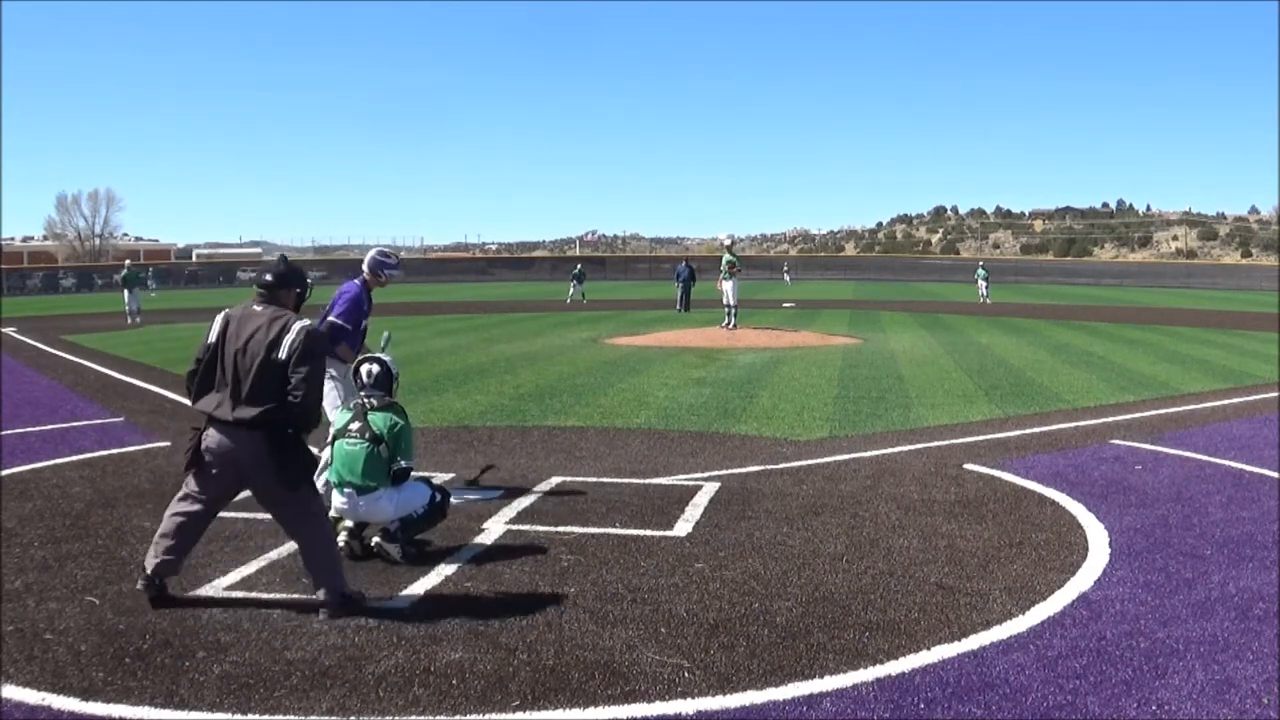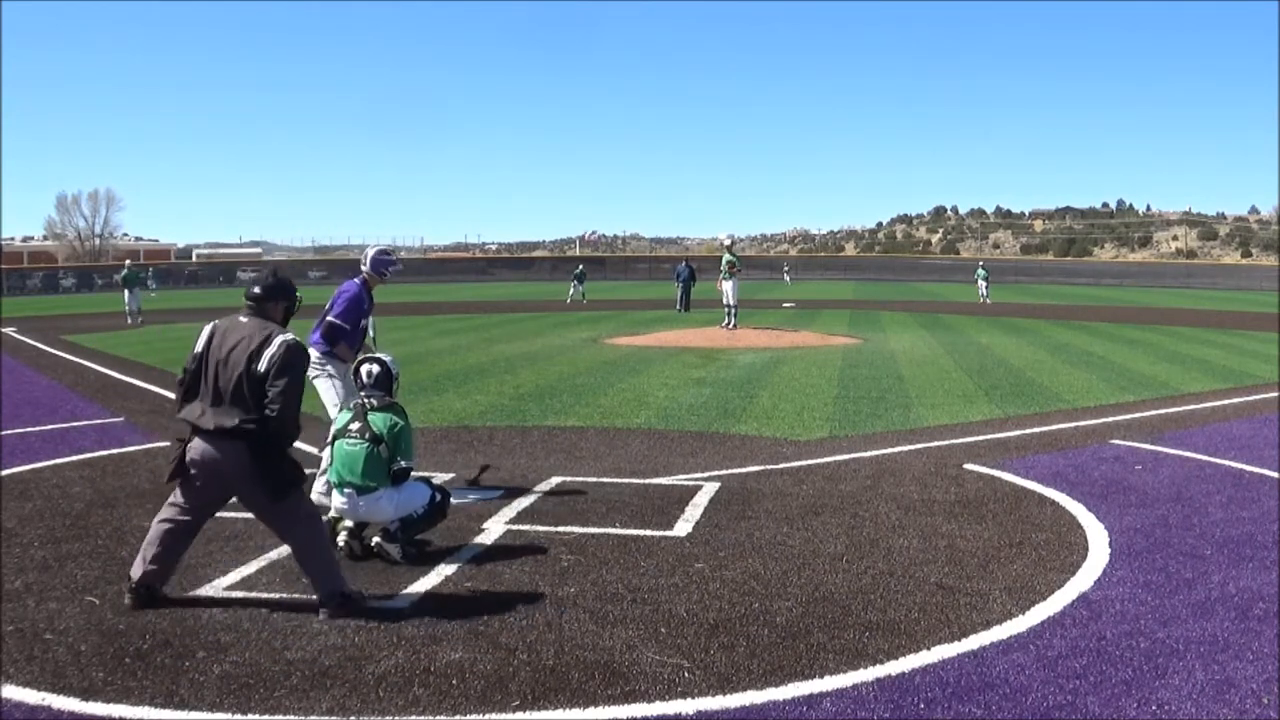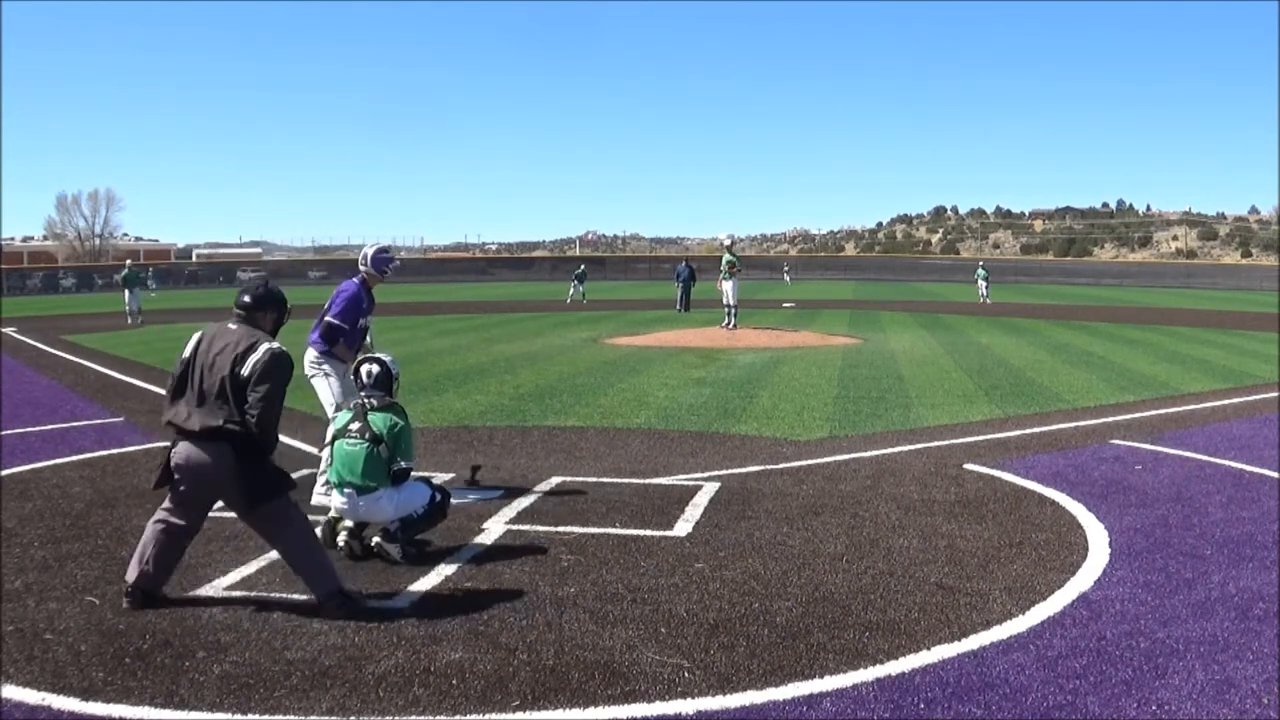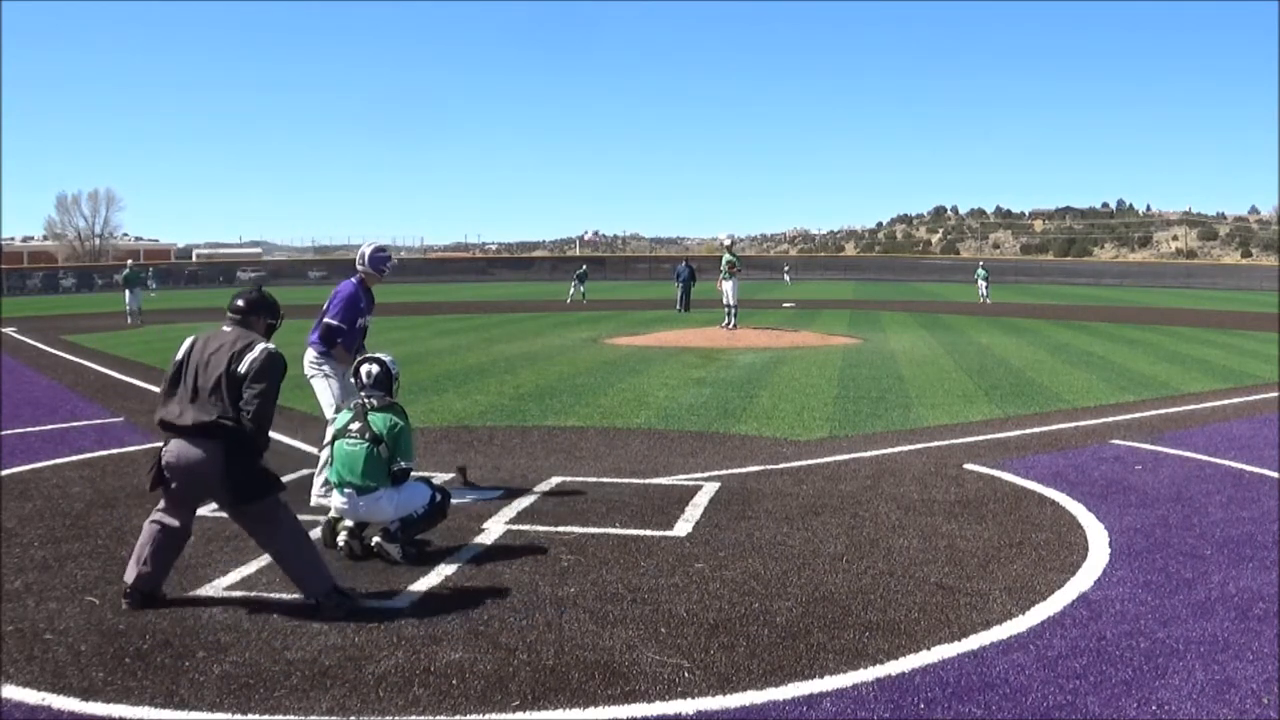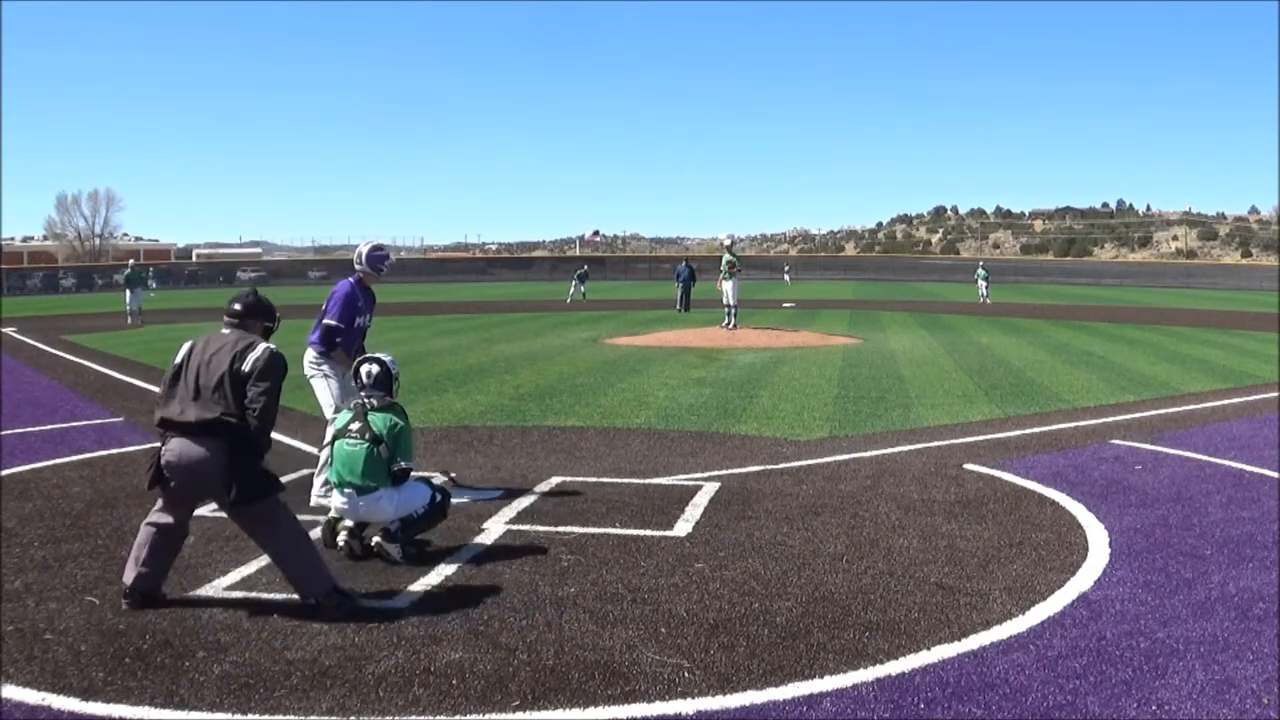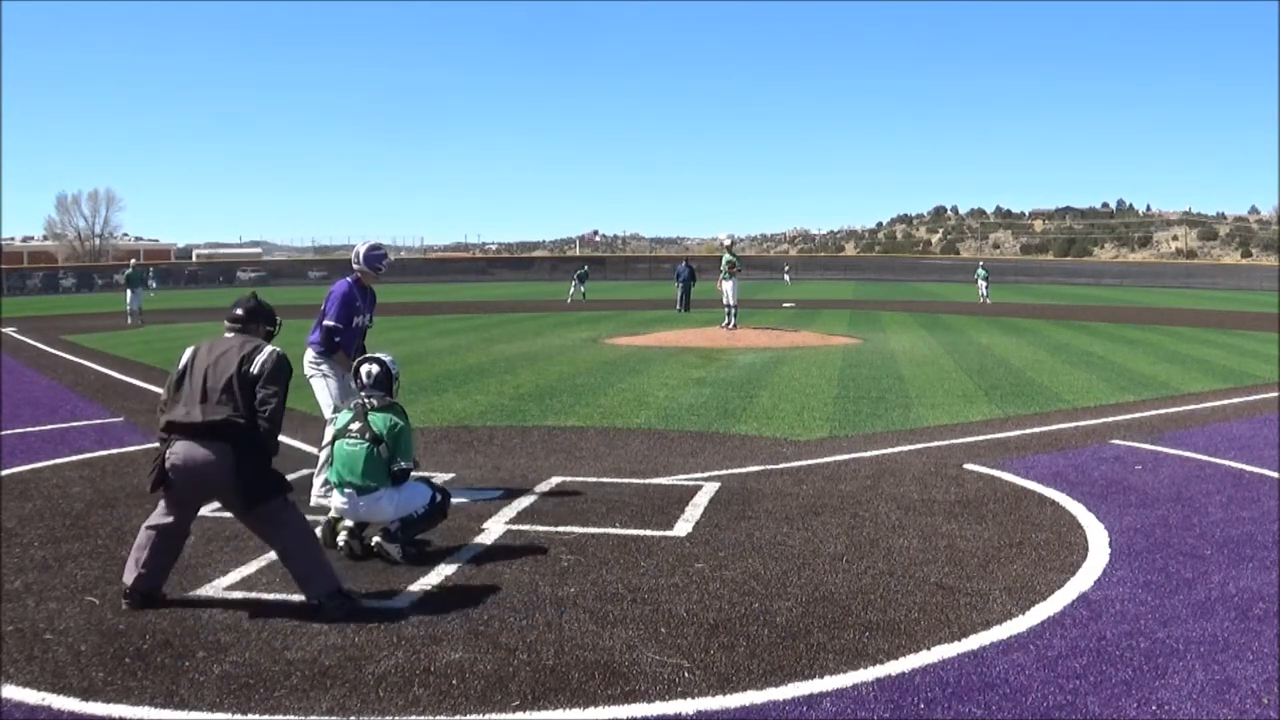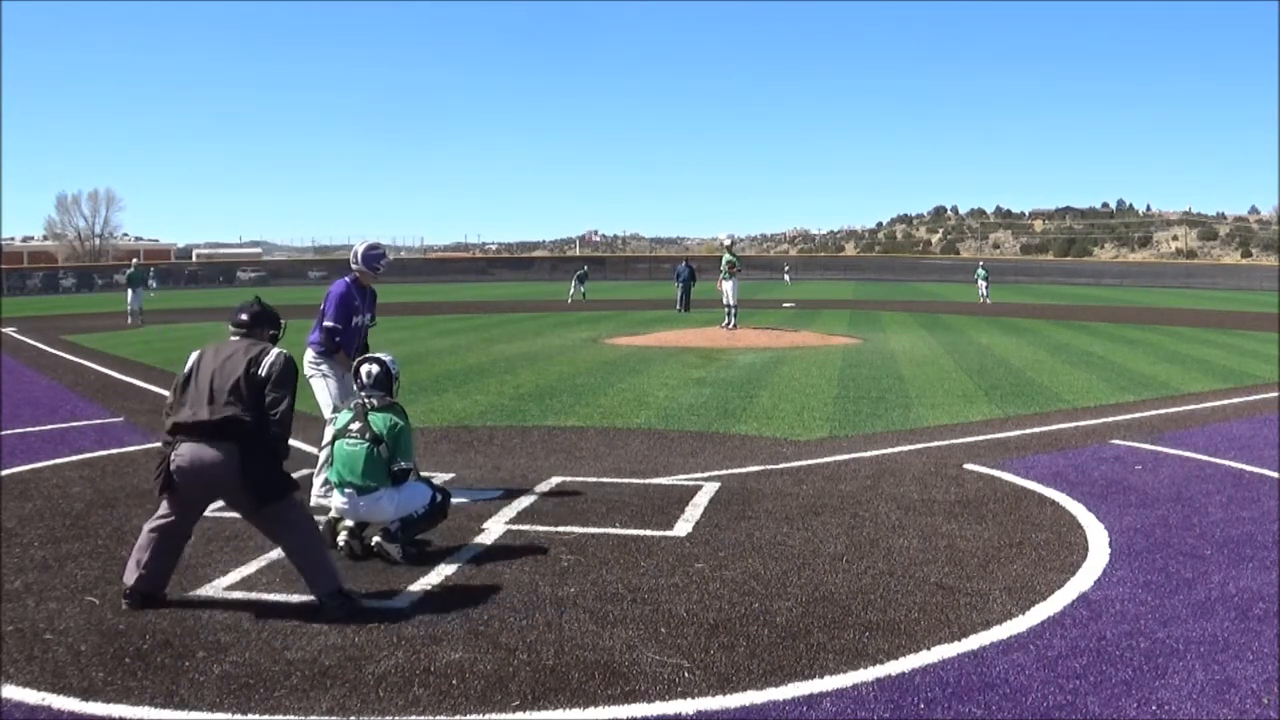
dt=0.1s
person 1, frame 1
left shoulder: (225, 320)
right shoulder: (299, 331)
left elbow: (195, 379)
right elbow: (303, 398)
right wrist: (300, 430)
left hip: (218, 436)
right hip: (267, 442)
left knee: (190, 508)
right knee: (306, 517)
left ankle: (153, 578)
right ankle: (334, 596)
person 1, frame 2
left shoulder: (212, 331)
right shoulder: (284, 347)
left elbow: (185, 387)
right elbow: (281, 413)
right wrist: (286, 441)
left hip: (201, 446)
right hip: (247, 454)
left knee: (177, 517)
right knee: (300, 523)
left ankle: (141, 586)
right ankle: (334, 597)
person 1, frame 3
left shoulder: (201, 337)
right shoulder: (269, 354)
left elbow: (173, 393)
right elbow: (260, 419)
right wrist: (264, 450)
left hip: (187, 450)
right hip: (232, 456)
left knee: (172, 521)
right knee: (288, 526)
left ankle: (139, 588)
right ankle: (332, 596)
person 1, frame 4
left shoulder: (193, 343)
right shoulder: (263, 354)
left elbow: (164, 398)
right elbow: (254, 418)
right wrist: (253, 454)
left hip: (176, 449)
right hip: (221, 456)
left knee: (167, 520)
right knee: (277, 527)
left ankle: (138, 589)
right ankle: (326, 596)
person 1, frame 5
left shoulder: (192, 346)
right shoulder: (264, 354)
left elbow: (163, 400)
right elbow: (258, 417)
right wrist: (256, 455)
left hip: (176, 448)
right hip: (223, 455)
left knee: (164, 521)
right knee: (277, 527)
left ankle: (138, 589)
right ankle: (327, 596)
person 1, frame 6
left shoulder: (195, 352)
right shoulder: (269, 357)
left elbow: (165, 405)
right elbow: (267, 419)
right wrist: (262, 460)
left hip: (181, 451)
right hip: (228, 456)
left knee: (166, 522)
right knee: (286, 526)
left ankle: (138, 589)
right ankle: (330, 596)
person 1, frame 7
left shoulder: (201, 355)
right shoulder: (275, 359)
left elbow: (171, 408)
right elbow: (277, 421)
left wrist: (176, 449)
right wrist: (274, 462)
left hip: (186, 453)
right hip: (235, 457)
left knee: (169, 523)
right knee: (293, 525)
left ankle: (139, 590)
right ankle: (332, 596)
person 2, frame 1
left shoulder: (363, 294)
right shoulder: (354, 293)
right elbow: (330, 334)
left wrist: (370, 356)
right wrist: (358, 358)
left hip: (337, 364)
right hip: (326, 364)
right ankle: (322, 487)
person 2, frame 2
left shoulder: (365, 295)
right shoulder: (353, 293)
right elbow: (329, 335)
right wrist: (355, 360)
left hip: (338, 364)
right hip: (324, 362)
right ankle: (324, 489)
person 2, frame 3
left shoulder: (366, 295)
right shoulder: (352, 292)
right elbow: (327, 335)
left wrist: (370, 355)
right wrist: (354, 360)
left hip: (338, 363)
right hip: (323, 361)
right ankle: (323, 490)
person 2, frame 4
left shoulder: (367, 295)
right shoulder: (348, 293)
right elbow: (327, 336)
right wrist: (355, 363)
left hip: (340, 364)
right hip: (322, 363)
right ankle: (322, 492)
person 2, frame 5
left shoulder: (368, 295)
right shoulder: (346, 291)
right elbow: (327, 337)
right wrist: (354, 366)
left hip: (340, 364)
right hip: (322, 362)
right ankle: (322, 491)
person 2, frame 6
left shoulder: (368, 295)
right shoulder: (343, 291)
right elbow: (328, 338)
right wrist: (355, 368)
left hip: (342, 365)
right hip: (321, 362)
right ankle: (322, 494)
person 2, frame 7
left shoulder: (368, 294)
right shoulder: (341, 291)
right elbow: (328, 339)
right wrist: (354, 370)
left hip: (343, 364)
right hip: (321, 362)
right ankle: (322, 492)
person 3, frame 1
left shoulder: (343, 415)
right shoulder: (394, 418)
left elbow: (331, 463)
right elbow: (402, 473)
left hip: (341, 503)
right hip: (376, 504)
right knee: (438, 497)
left ankle: (350, 529)
right ankle: (393, 535)
person 3, frame 2
left shoulder: (343, 415)
right shoulder: (394, 418)
left elbow: (331, 464)
right elbow: (402, 474)
left hip: (342, 503)
right hip: (376, 504)
right knee: (438, 497)
left ankle: (350, 529)
right ankle: (392, 535)
person 3, frame 3
left shoulder: (342, 416)
right shoulder: (394, 419)
left elbow: (329, 463)
right elbow: (401, 474)
left hip: (342, 503)
right hip: (376, 504)
right knee: (438, 497)
left ankle: (350, 529)
right ankle: (392, 535)
person 3, frame 4
left shoulder: (343, 416)
right shoulder: (394, 419)
left elbow: (332, 463)
right elbow: (401, 474)
left hip: (342, 503)
right hip: (376, 504)
right knee: (439, 497)
left ankle: (350, 528)
right ankle: (392, 535)
person 3, frame 5
left shoulder: (343, 416)
right shoulder: (394, 419)
left elbow: (331, 463)
right elbow: (401, 474)
right wrist: (389, 485)
left hip: (342, 503)
right hip: (376, 504)
right knee: (439, 497)
left ankle: (350, 529)
right ankle: (392, 535)
person 3, frame 6
left shoulder: (343, 416)
right shoulder: (393, 418)
left elbow: (331, 463)
right elbow: (401, 475)
left hip: (342, 502)
right hip: (376, 503)
right knee: (439, 497)
left ankle: (350, 529)
right ankle: (392, 535)
person 3, frame 7
left shoulder: (343, 415)
right shoulder: (393, 419)
left elbow: (331, 464)
right elbow: (401, 475)
left hip: (342, 502)
right hip: (376, 504)
right knee: (439, 497)
left ankle: (350, 529)
right ankle: (392, 535)
